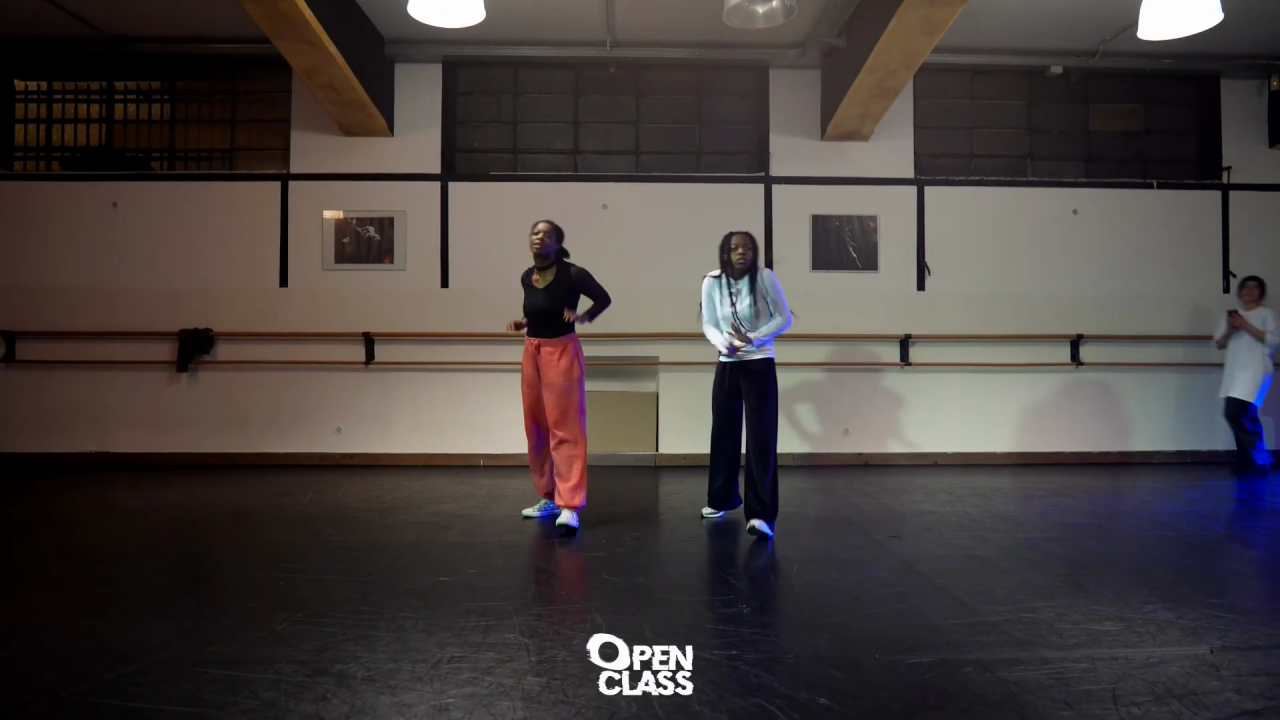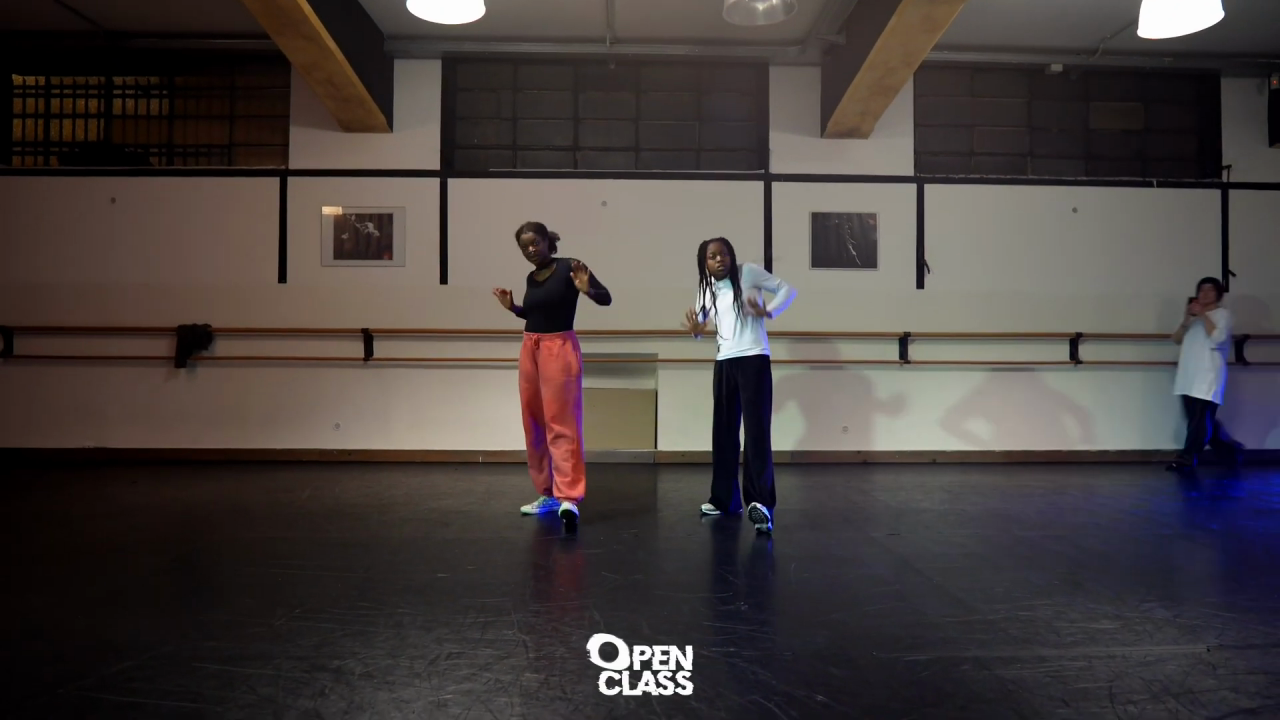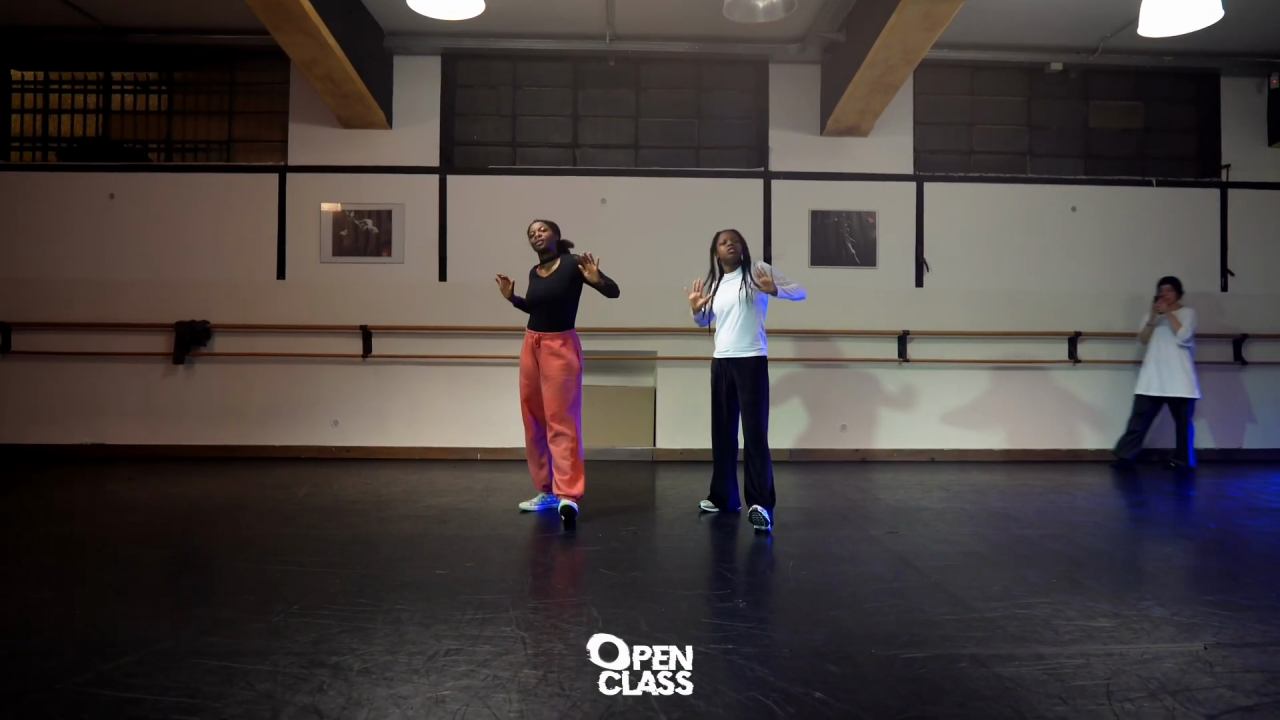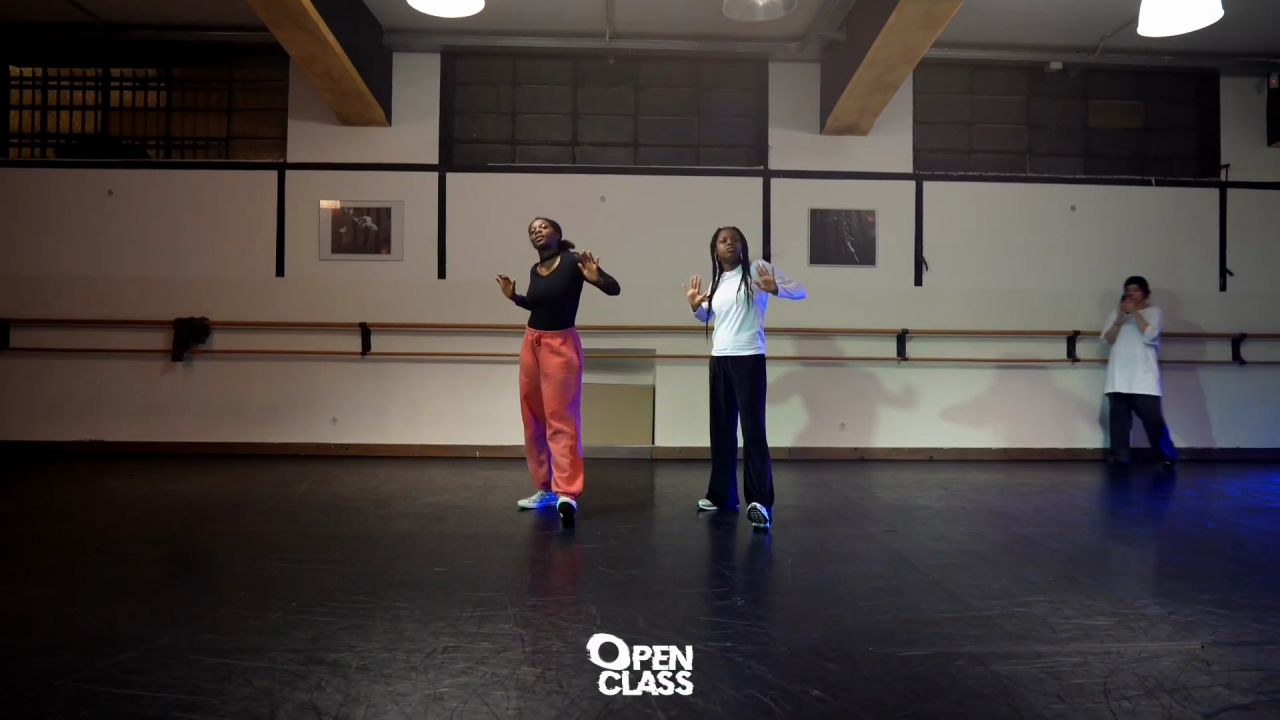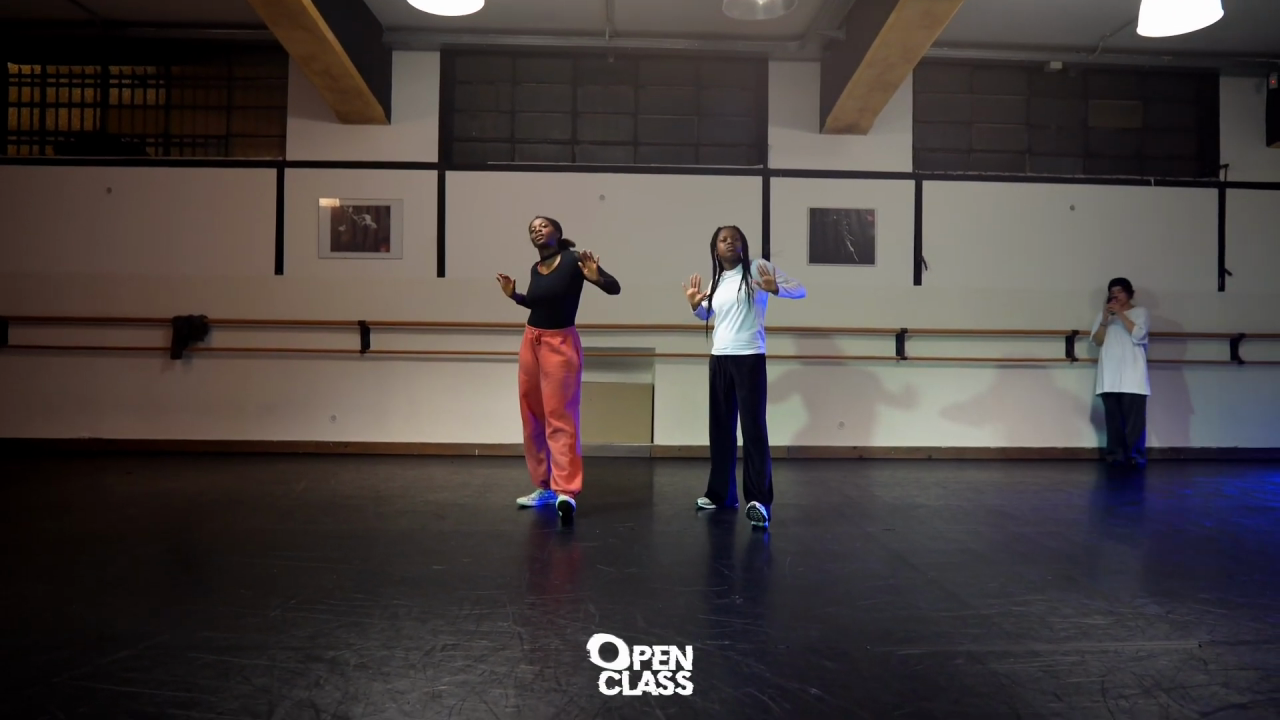
dt=0.4s
person 1, frame 1
left shoulder: (573, 274)
right shoulder: (527, 277)
left elbow: (604, 300)
left wrist: (583, 317)
right wrist: (522, 323)
left hip: (563, 353)
right hip: (532, 354)
left knee: (564, 429)
right knee: (537, 429)
left ankle: (570, 505)
right ankle: (548, 497)
person 1, frame 2
left shoulder: (570, 268)
right shoulder: (531, 278)
left elbow: (606, 299)
left wrist: (587, 290)
right wrist: (513, 307)
left hip: (560, 348)
right hip: (530, 349)
left knee: (561, 424)
right knee: (534, 424)
left ankle: (568, 497)
right ankle: (548, 493)
person 1, frame 3
left shoulder: (574, 264)
right shoulder: (534, 273)
left elbow: (614, 291)
left wrist: (596, 280)
right wrist: (511, 297)
left hip: (560, 347)
right hip: (531, 347)
left knee: (561, 421)
right knee: (534, 421)
left ankle: (568, 494)
right ankle: (546, 490)
person 1, frame 4
left shoulder: (574, 261)
right shoulder: (535, 270)
left elbow: (615, 288)
left wrist: (595, 278)
right wrist: (513, 296)
left hip: (561, 345)
right hip: (531, 344)
left knee: (561, 419)
right knee: (534, 419)
left ankle: (566, 492)
right ankle: (545, 487)
person 1, frame 5
left shoulder: (574, 260)
right shoulder: (536, 269)
left elbow: (615, 288)
left wrist: (596, 278)
right wrist: (513, 295)
left hip: (560, 344)
right hip: (531, 342)
left knee: (560, 417)
right knee: (533, 417)
left ankle: (566, 491)
right ankle: (544, 486)
person 2, frame 1
left shoulder: (765, 278)
right shoulder: (712, 283)
left elbow: (785, 319)
right elbow: (709, 325)
left wrist: (751, 339)
right wrist: (724, 346)
left hip: (760, 366)
right hip: (727, 366)
left knee: (760, 438)
right knee: (723, 434)
left ankle: (762, 515)
right ankle: (722, 499)
person 2, frame 2
left shoulder: (749, 272)
right shoulder: (706, 286)
left elbow: (787, 290)
right elbow: (701, 318)
left wrist: (767, 312)
right wrist: (697, 329)
left hip: (754, 361)
right hip: (724, 363)
left knee: (756, 431)
right knee: (723, 431)
left ankle: (761, 502)
right ankle: (724, 498)
person 2, frame 3
left shoulder: (757, 269)
right shoulder: (715, 283)
left elbow: (800, 292)
right elbow: (705, 321)
left wrist: (775, 290)
right wrist: (697, 309)
left hip: (751, 360)
right hip: (721, 362)
left knee: (755, 430)
right knee: (722, 430)
left ankle: (761, 503)
right ankle: (723, 496)
person 2, frame 4
left shoulder: (757, 268)
right shoulder: (716, 281)
left elbow: (800, 291)
right elbow: (707, 316)
left wrist: (776, 289)
right wrist: (695, 306)
left hip: (749, 358)
right hip: (719, 360)
left knee: (753, 428)
right knee: (721, 429)
left ankle: (760, 501)
right ankle: (722, 494)
person 2, frame 5
left shoulder: (758, 267)
right shoulder: (717, 280)
left elbow: (800, 290)
right elbow: (708, 315)
left wrist: (776, 288)
right wrist: (696, 305)
left hip: (750, 358)
right hip: (719, 359)
left knee: (753, 427)
right knee: (721, 427)
left ankle: (759, 499)
right ankle: (721, 492)
person 3, frame 1
right shoulder: (1231, 316)
right elbow: (1219, 344)
left wrist: (1246, 326)
right wrist: (1228, 331)
left hip: (1254, 374)
right hip: (1234, 374)
left knee: (1234, 413)
right knee: (1246, 417)
left ankle: (1258, 458)
right ankle: (1250, 460)
person 3, frame 2
left shoulder: (1223, 314)
right shoulder: (1190, 314)
left elbow: (1218, 338)
right elbow: (1176, 339)
left wrist: (1203, 316)
right wrist: (1186, 320)
left hip: (1209, 375)
right hip: (1189, 374)
left knee: (1199, 419)
right knee: (1199, 418)
left ankle: (1186, 459)
right ankle: (1229, 447)
person 3, frame 3
left shoulder: (1187, 313)
right shoulder: (1151, 314)
left elbow: (1184, 336)
right elbow: (1143, 340)
left wrist: (1168, 313)
right wrist: (1153, 319)
left hip: (1178, 377)
right hip: (1152, 375)
left knee: (1183, 419)
right knee: (1140, 415)
left ankle: (1183, 459)
right ankle: (1125, 455)
person 3, frame 4
left shoulder: (1154, 312)
right shoulder: (1116, 313)
left elbow: (1150, 335)
right elbow: (1108, 339)
left wrist: (1135, 313)
right wrist: (1119, 319)
left hip: (1143, 374)
right hip: (1119, 374)
left knee: (1152, 415)
right knee: (1119, 415)
left ankle: (1167, 454)
right ankle: (1119, 455)
person 3, frame 5
left shoulder: (1140, 312)
right shoulder: (1103, 315)
left elbow: (1138, 335)
right elbow: (1097, 341)
left wrist: (1121, 314)
right wrist: (1105, 320)
left hip: (1132, 374)
right hip: (1109, 374)
left knee: (1134, 415)
right knee: (1113, 416)
left ankle: (1135, 455)
right ankle: (1116, 454)
